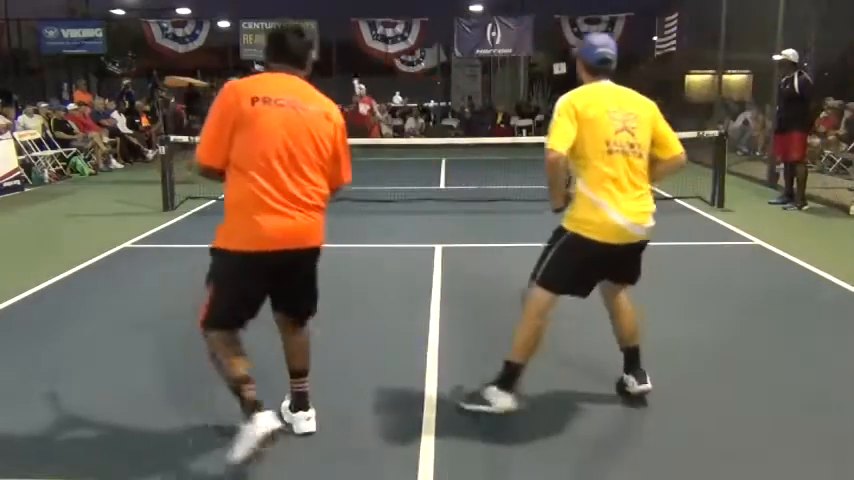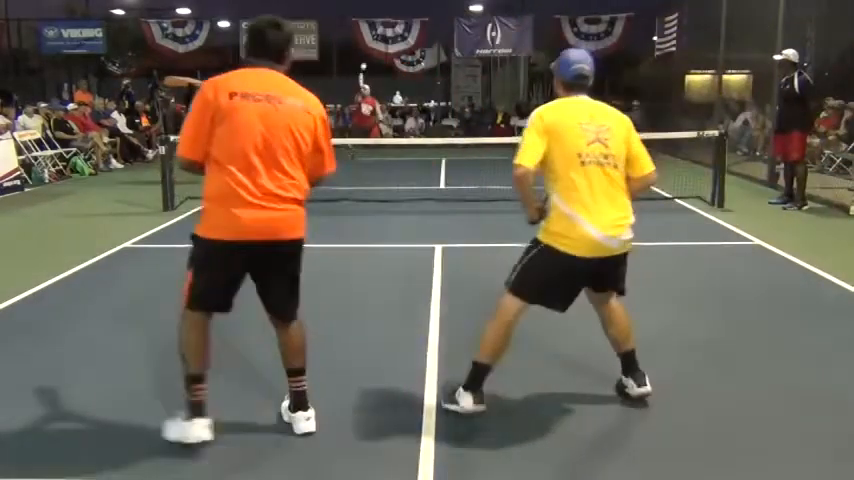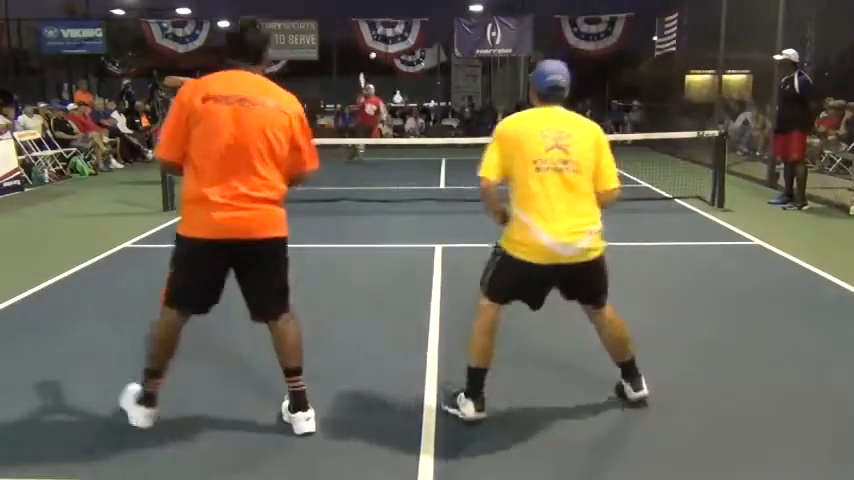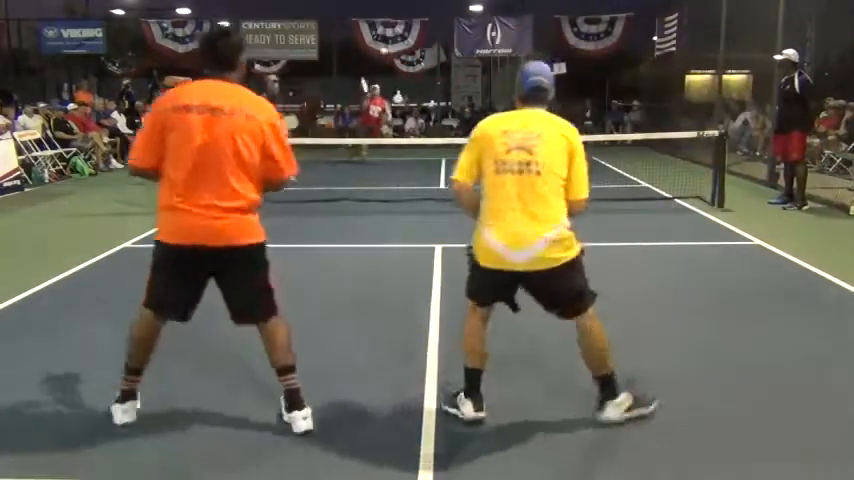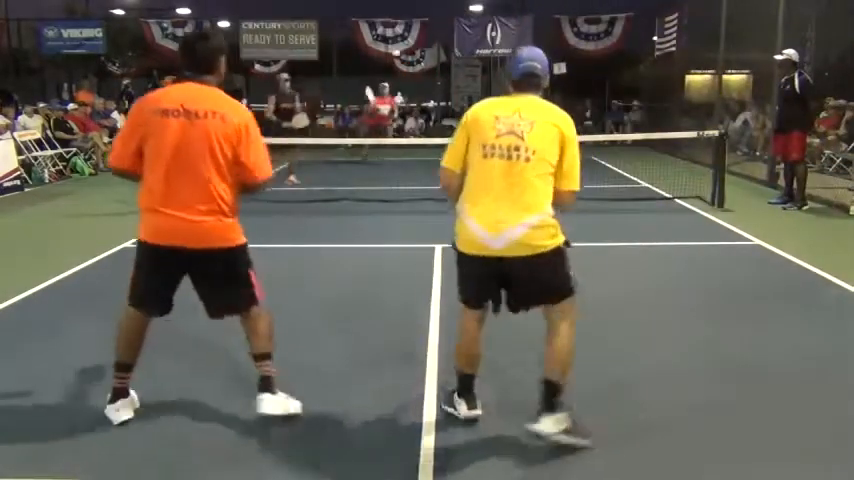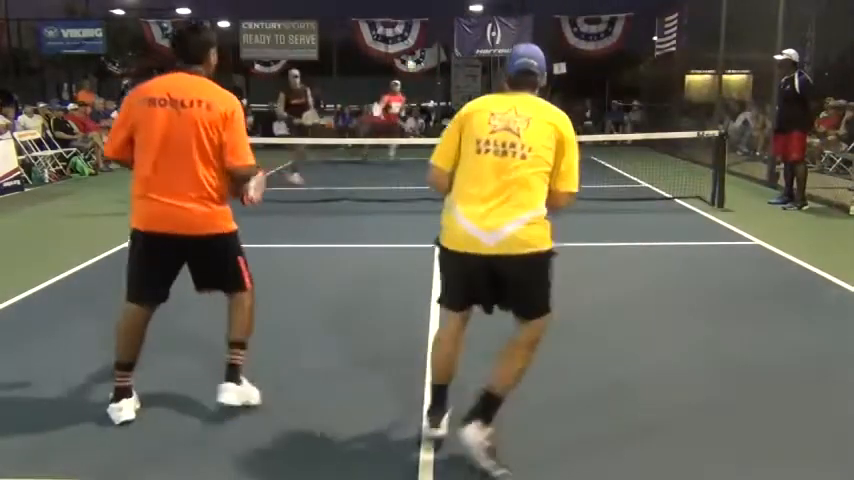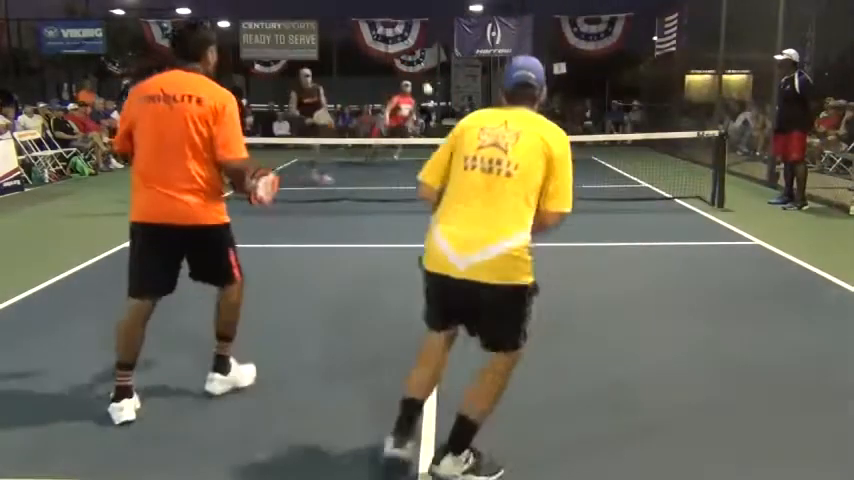
dt=0.1s
person 1, frame 1
left shoulder: (237, 93)
right shoulder: (328, 110)
left elbow: (208, 166)
right elbow: (336, 182)
left hip: (247, 236)
right hip: (304, 236)
left knee: (217, 330)
right knee: (293, 322)
left ankle: (255, 412)
right ankle: (300, 408)
person 1, frame 2
left shoulder: (216, 89)
right shoulder: (309, 104)
left elbow: (190, 160)
right elbow: (319, 172)
left hip: (224, 226)
right hip: (285, 227)
left knee: (195, 313)
right knee: (286, 319)
left ankle: (195, 413)
right ankle: (300, 407)
person 1, frame 3
left shoulder: (194, 92)
right shoulder: (287, 103)
left elbow: (168, 161)
right elbow: (301, 172)
left hip: (205, 225)
right hip: (265, 227)
left knee: (175, 311)
right knee: (280, 315)
left ankle: (147, 400)
right ankle: (299, 406)
person 1, frame 4
left shoulder: (168, 102)
right shoulder: (260, 110)
left elbow: (142, 166)
right elbow: (280, 177)
left hip: (179, 232)
right hip: (239, 232)
left knee: (153, 314)
right knee: (269, 317)
left ankle: (126, 398)
right ankle: (295, 404)
person 1, frame 5
left shoulder: (147, 105)
right shoulder: (236, 114)
left elbow: (121, 166)
right elbow: (256, 180)
left hip: (160, 232)
right hip: (218, 234)
left knee: (137, 310)
right knee: (252, 308)
left ankle: (119, 396)
right ankle: (267, 390)
person 1, frame 6
left shoulder: (140, 96)
right shoulder: (224, 102)
left elbow: (115, 155)
right elbow: (239, 171)
right wrist: (243, 187)
left hip: (150, 220)
right hip: (207, 220)
left knee: (138, 305)
right knee: (241, 291)
left ankle: (122, 394)
right ankle: (234, 380)
person 1, frame 7
left shoulder: (141, 92)
right shoulder: (219, 98)
left elbow: (123, 149)
right elbow: (233, 164)
right wrist: (249, 184)
left hip: (149, 214)
right hip: (201, 214)
left knee: (140, 302)
right knee: (231, 285)
left ankle: (123, 393)
right ankle: (221, 369)
person 2, frame 1
left shoulder: (573, 101)
right shoulder: (644, 104)
left elbow: (555, 158)
right elbow: (676, 159)
left wrist: (557, 196)
left hip: (591, 224)
right hip: (638, 224)
left knee: (537, 300)
right knee: (616, 292)
left ankle: (502, 390)
right ankle: (636, 375)
person 2, frame 2
left shoulder: (546, 115)
right shoulder: (618, 119)
left elbow: (523, 172)
right elbow: (645, 178)
left wrist: (533, 209)
left hip: (564, 237)
right hip: (616, 237)
left knee: (509, 308)
right knee: (607, 300)
left ankle: (471, 392)
right ankle: (634, 378)
person 2, frame 3
left shoulder: (510, 126)
right shoulder: (590, 129)
left elbow: (487, 185)
right elbow: (609, 194)
left wrist: (502, 217)
left hip: (527, 244)
right hip: (582, 243)
left knee: (489, 306)
right knee: (600, 309)
left ankle: (472, 397)
right ankle: (633, 382)
person 2, frame 4
left shoulder: (486, 127)
right shoulder: (567, 132)
left elbow: (461, 189)
right elbow: (578, 203)
left hip: (492, 249)
right hip: (552, 249)
left knee: (477, 309)
right knee: (585, 317)
left ankle: (471, 398)
right ankle: (613, 399)
person 2, frame 5
left shoulder: (478, 111)
right shoulder: (558, 120)
left elbow: (449, 176)
right elbow: (566, 196)
left hip: (476, 236)
right hip: (534, 238)
left knee: (471, 315)
right knee: (563, 314)
left ankle: (465, 398)
right ankle: (551, 413)
person 2, frame 6
left shoulder: (473, 109)
right shoulder: (556, 119)
left elbow: (437, 176)
right elbow: (564, 196)
left hip: (461, 236)
right hip: (522, 242)
left knee: (454, 319)
right knee: (532, 330)
left ankle: (437, 414)
right ankle: (477, 425)
person 2, frame 7
left shoulder: (468, 123)
right shoulder: (551, 136)
left elbow: (427, 190)
right elbow: (551, 217)
left hip: (442, 257)
right hip: (502, 264)
left knee: (440, 336)
right knee: (503, 358)
left ankle: (401, 435)
person 3, frame 1
left shoulder: (803, 80)
right shoulder: (784, 81)
left elbow: (809, 104)
left wrist: (806, 125)
right wrist: (778, 124)
left hip: (797, 127)
right hip: (784, 126)
left knee: (798, 160)
right knee: (786, 161)
left ankle: (800, 199)
right ankle: (788, 194)
person 3, frame 2
left shoulder: (802, 80)
right shoulder: (784, 81)
left elbow: (809, 104)
left wrist: (807, 125)
right wrist: (778, 125)
left hip: (797, 127)
right hip: (784, 126)
left knee: (798, 160)
right knee: (786, 160)
left ankle: (800, 199)
right ankle: (788, 194)
person 3, frame 3
left shoulder: (802, 80)
right shoulder: (784, 81)
left elbow: (809, 104)
left wrist: (807, 124)
right wrist: (777, 124)
left hip: (797, 127)
right hip: (784, 126)
left knee: (798, 161)
right knee: (786, 161)
left ankle: (801, 199)
right ankle: (788, 194)
person 3, frame 4
left shoulder: (802, 80)
right shoulder: (784, 81)
left elbow: (809, 104)
left wrist: (807, 125)
right wrist: (777, 124)
left hip: (797, 127)
right hip: (784, 126)
left knee: (798, 160)
right knee: (786, 160)
left ankle: (801, 199)
right ankle: (788, 194)
person 3, frame 5
left shoulder: (802, 80)
right shoulder: (784, 81)
left elbow: (809, 104)
left wrist: (806, 124)
right wrist: (777, 124)
left hip: (797, 127)
right hip: (784, 126)
left knee: (797, 160)
right knee: (786, 160)
left ankle: (800, 199)
right ankle: (788, 194)
person 3, frame 6
left shoulder: (803, 80)
right shoulder: (784, 81)
left elbow: (809, 105)
left wrist: (806, 125)
right wrist: (777, 124)
left hip: (797, 127)
right hip: (784, 126)
left knee: (797, 160)
right knee: (786, 160)
left ankle: (801, 199)
right ankle: (788, 194)
person 3, frame 7
left shoulder: (802, 80)
right shoulder: (784, 81)
left elbow: (809, 104)
left wrist: (806, 125)
right wrist: (777, 124)
left hip: (797, 127)
right hip: (784, 126)
left knee: (797, 160)
right knee: (786, 160)
left ankle: (800, 199)
right ankle: (788, 194)
